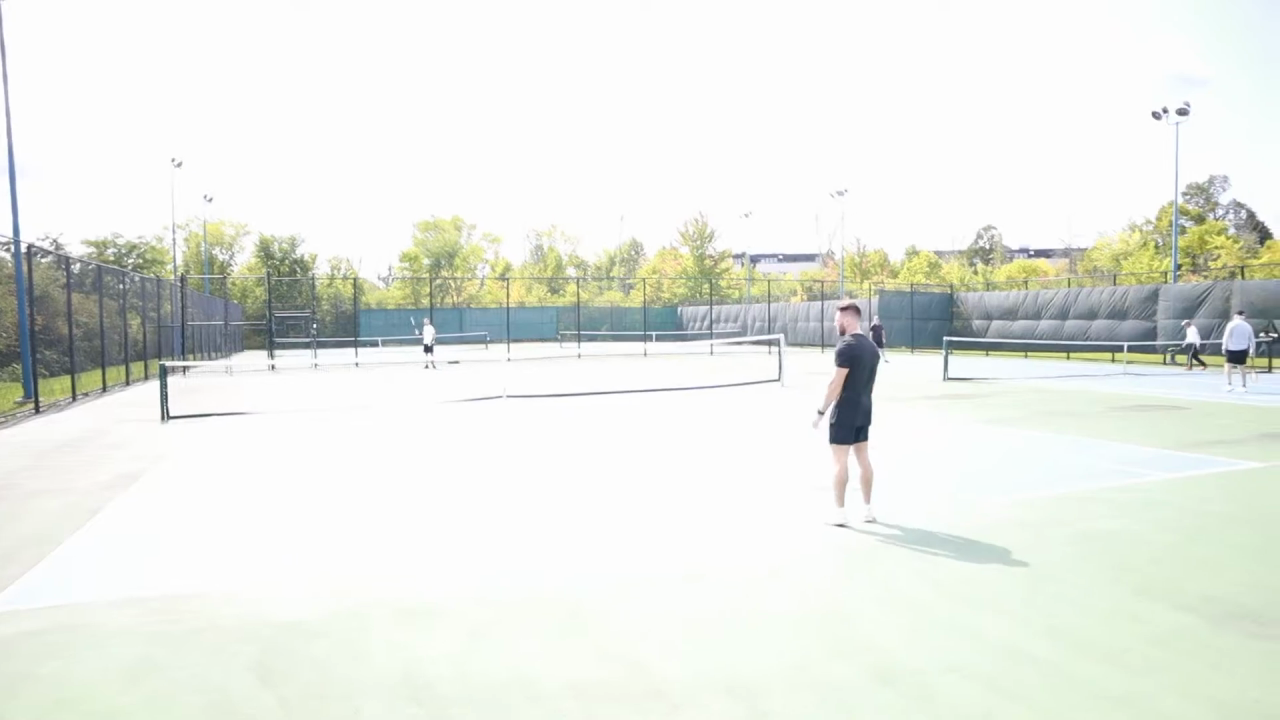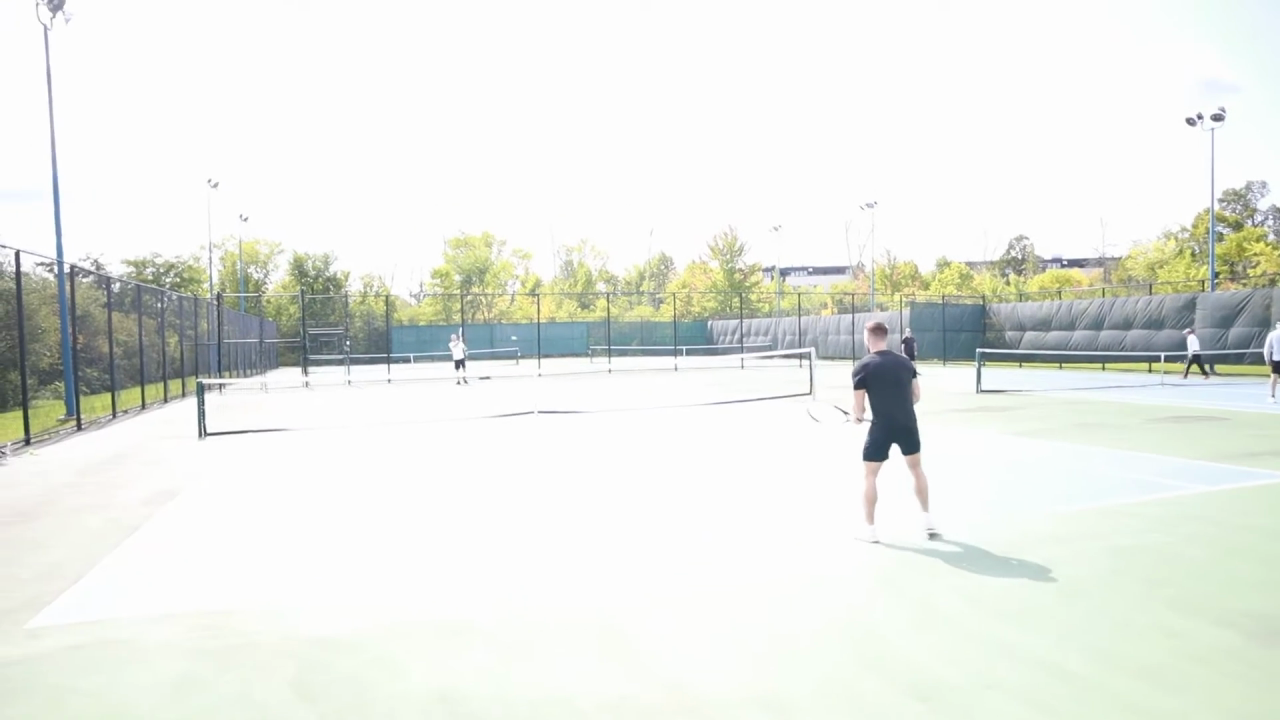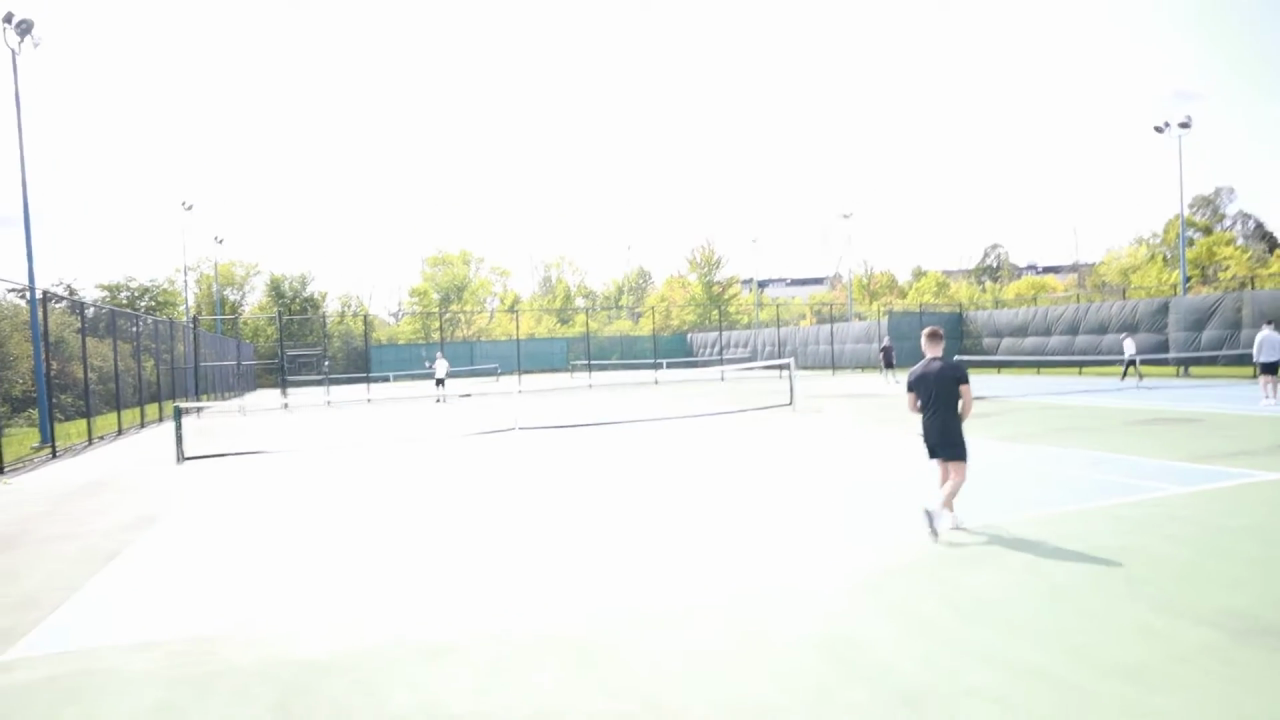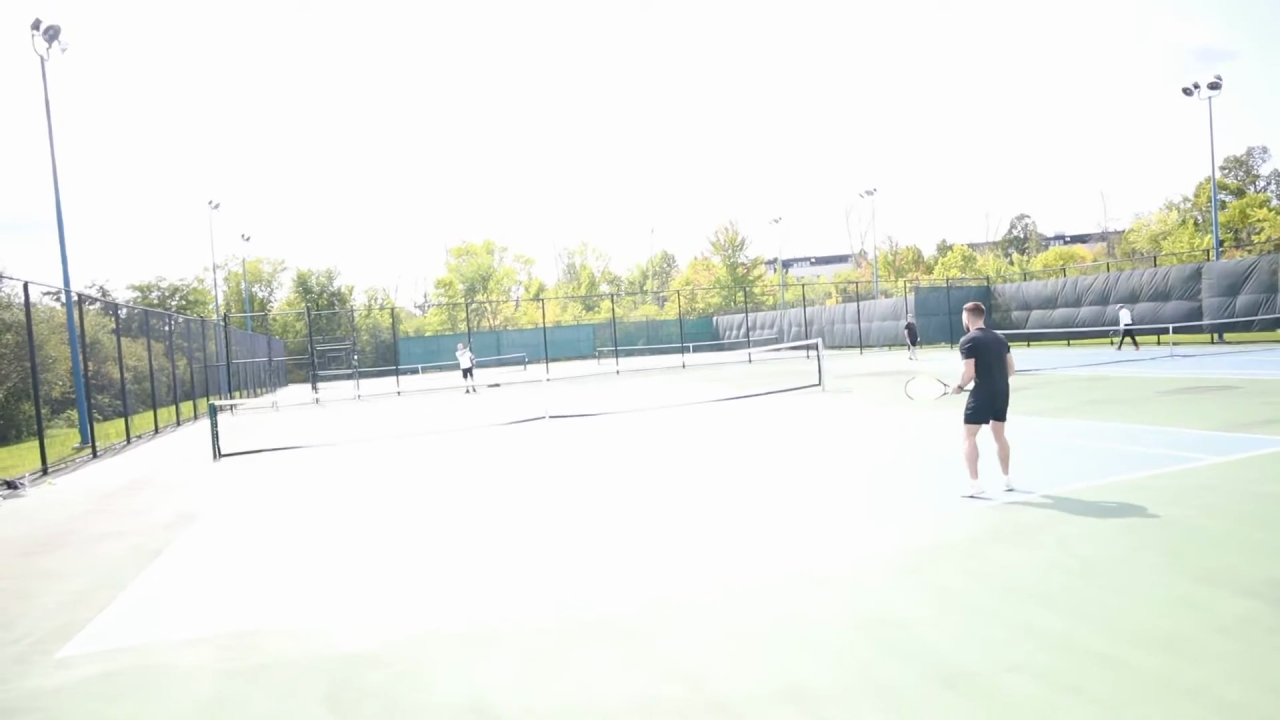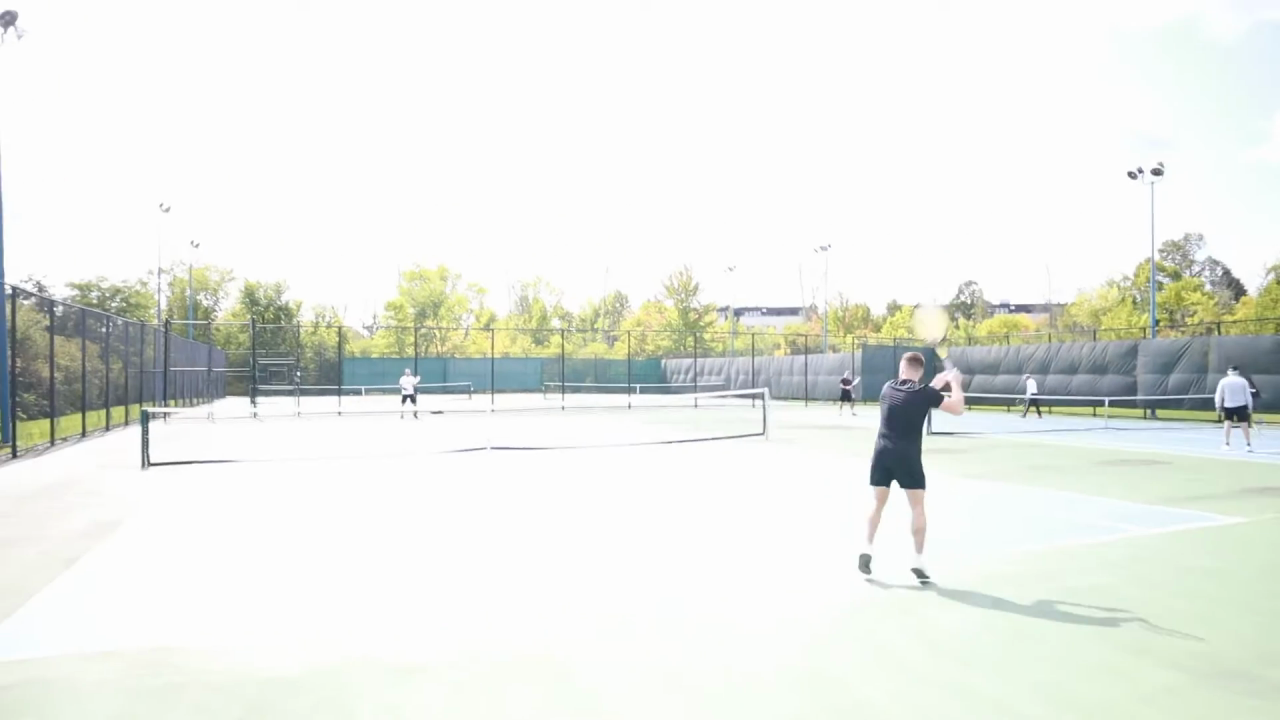
dt=1s
person 1, frame 1
left shoulder: (846, 346)
right shoulder: (872, 347)
left elbow: (836, 384)
left wrist: (821, 411)
left hip: (845, 411)
right hip: (864, 410)
left knee: (840, 461)
right knee: (863, 458)
left ankle: (840, 512)
right ankle: (867, 509)
person 1, frame 2
left shoulder: (862, 366)
right shoulder: (905, 362)
left elbow: (858, 405)
right elbow: (916, 395)
left wrist: (858, 416)
left hip: (881, 428)
right hip: (908, 425)
left knee: (869, 476)
right knee: (916, 470)
left ankle: (870, 529)
right ankle: (927, 520)
person 1, frame 3
left shoulder: (914, 373)
right shoulder: (956, 368)
left elbow: (912, 407)
right elbow: (967, 399)
right wrist: (960, 419)
left hip: (930, 431)
right hip: (950, 429)
left knee: (945, 472)
right knee: (957, 477)
left ankle: (952, 517)
right ankle: (936, 508)
person 1, frame 4
left shoulder: (968, 340)
right shoulder: (1000, 339)
left elbow: (968, 374)
right elbow: (1011, 368)
left wrist: (959, 386)
left hip: (982, 394)
right hip: (1002, 393)
left knee: (969, 436)
right knee: (1000, 435)
left ankle: (975, 483)
right ankle: (1006, 480)
person 1, frame 5
left shoulder: (888, 387)
right shoulder: (926, 391)
right elbow: (958, 408)
left wrist: (941, 379)
right wrist: (955, 382)
left hip: (882, 454)
right hip: (908, 456)
left knee: (878, 503)
right knee: (917, 507)
left ankle: (868, 550)
right ankle: (918, 561)
